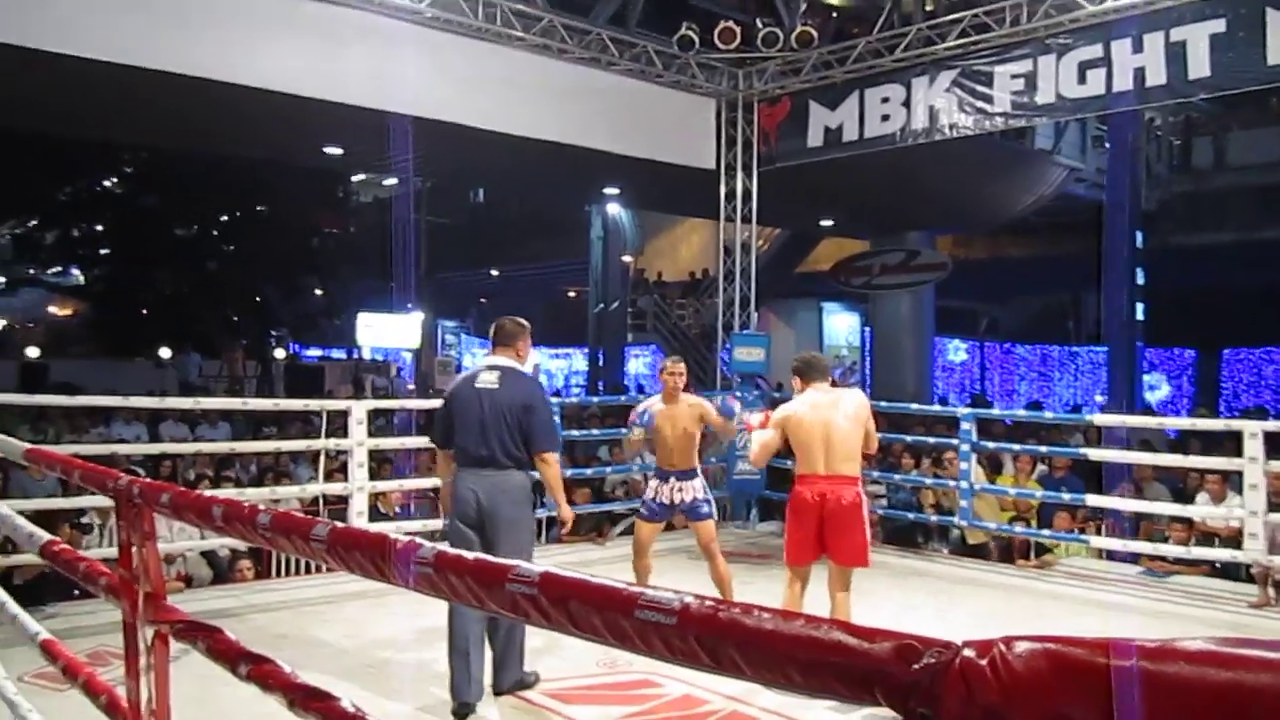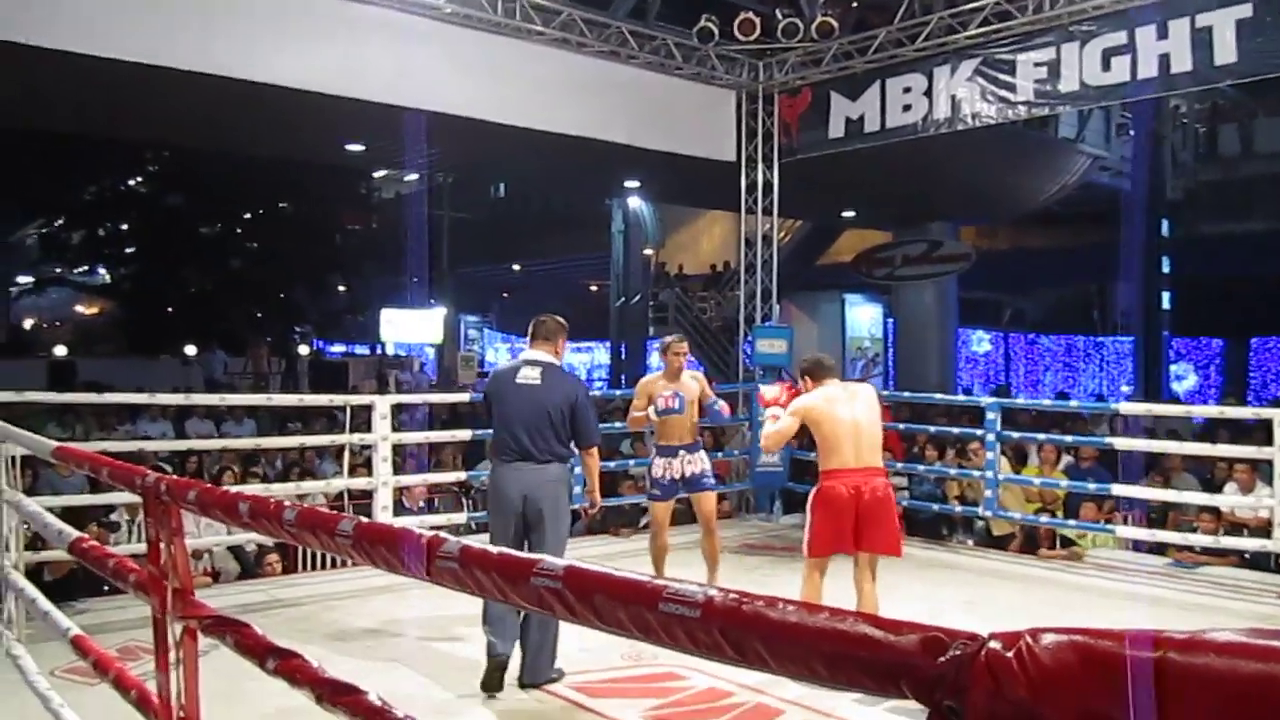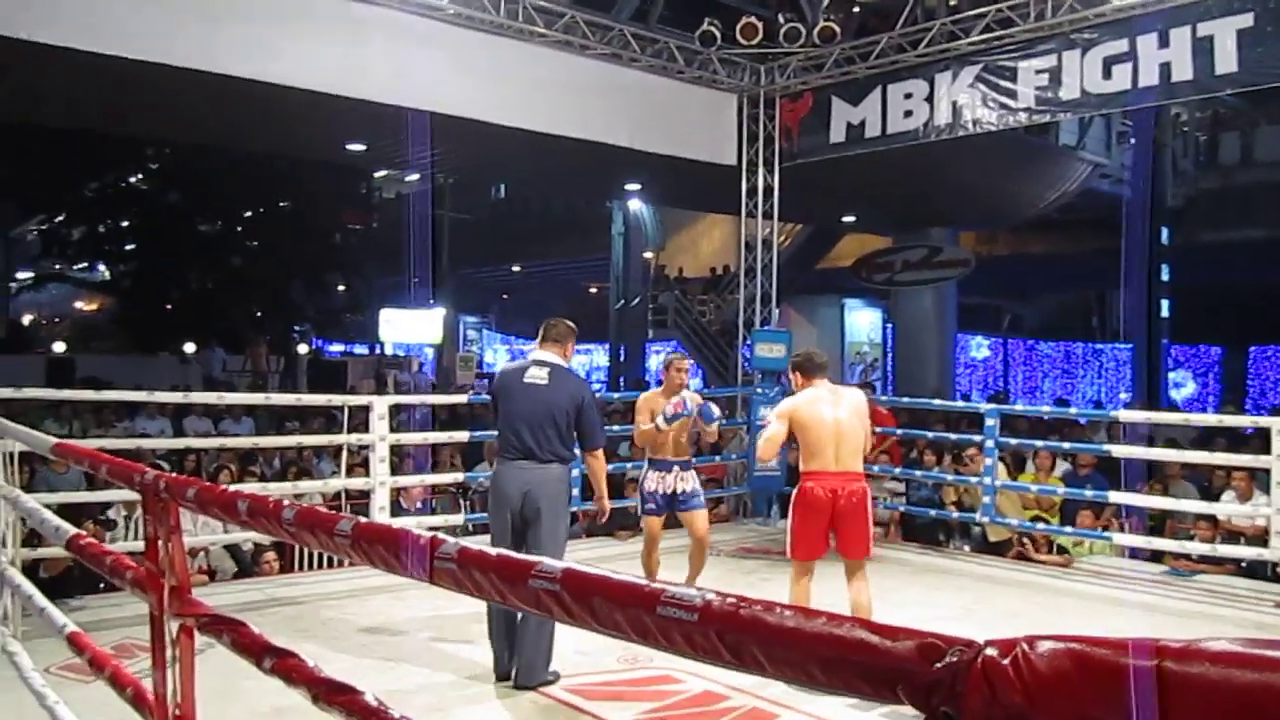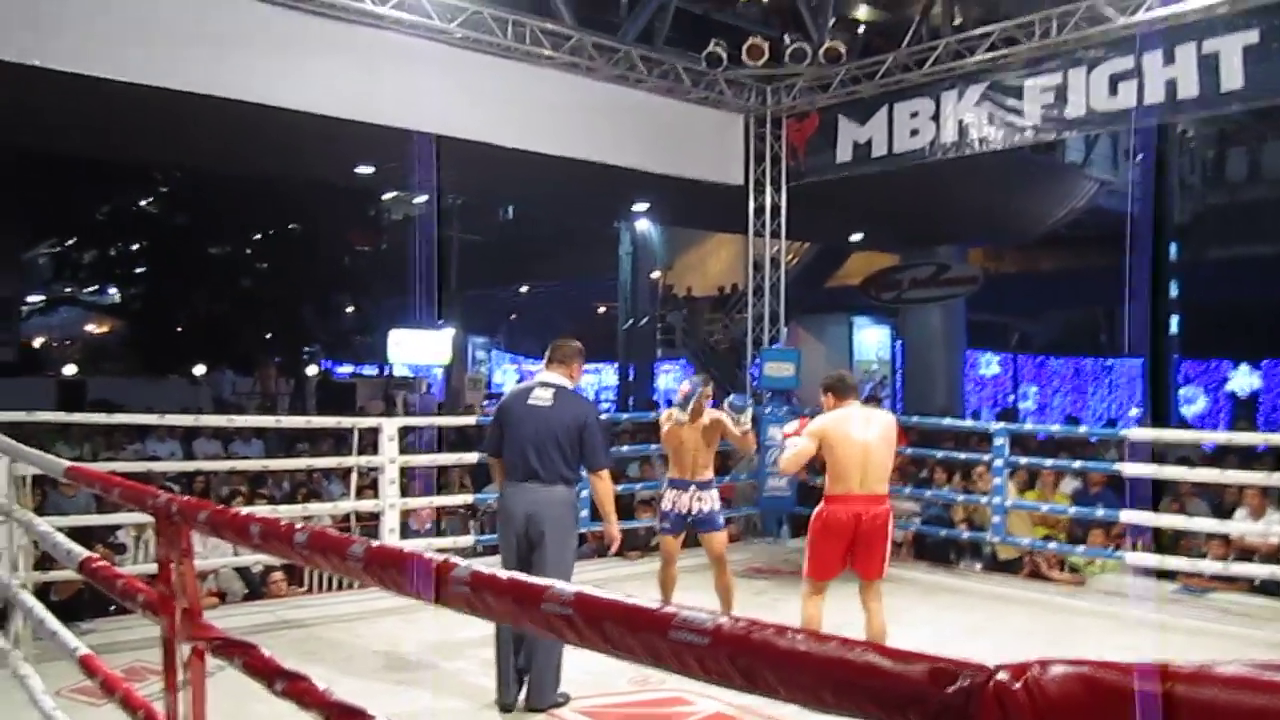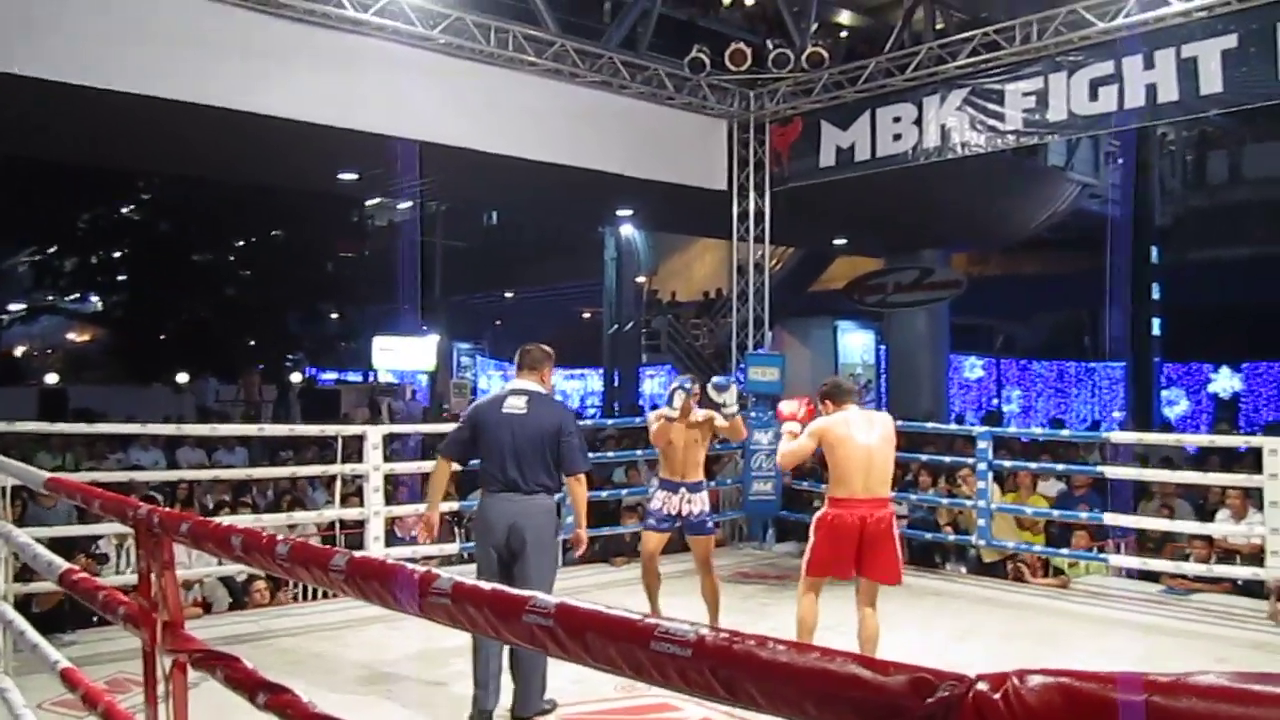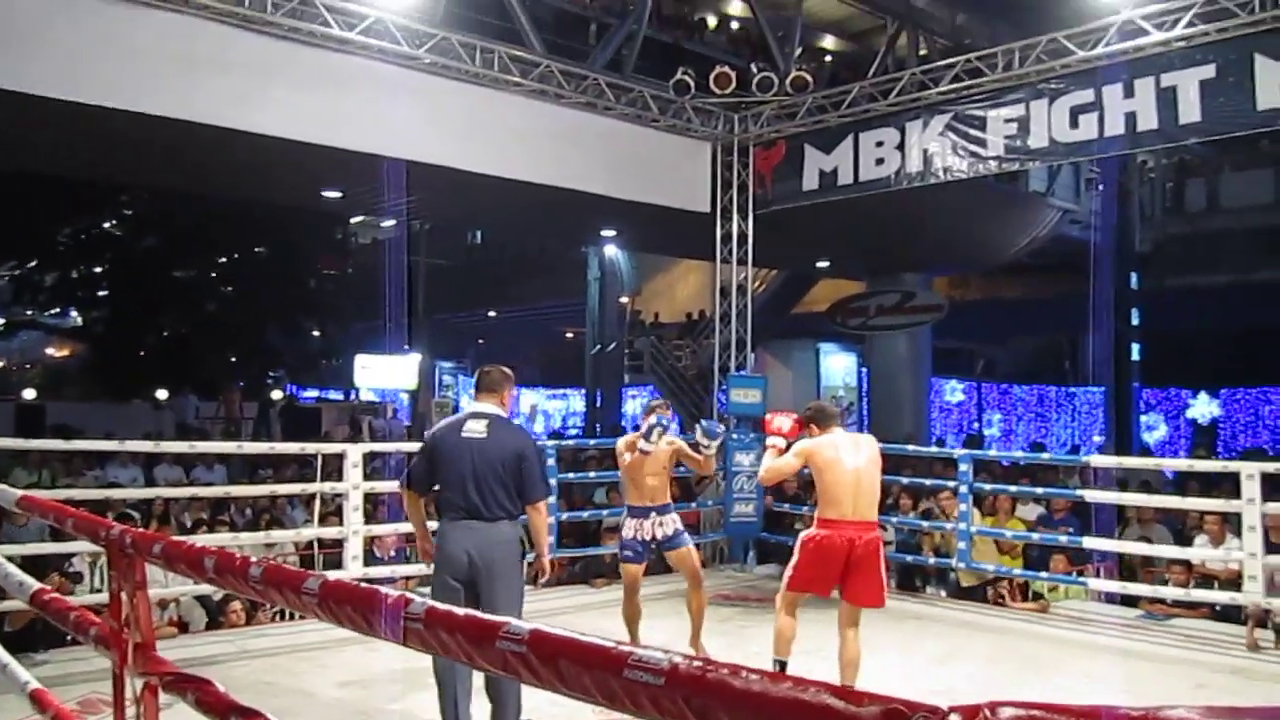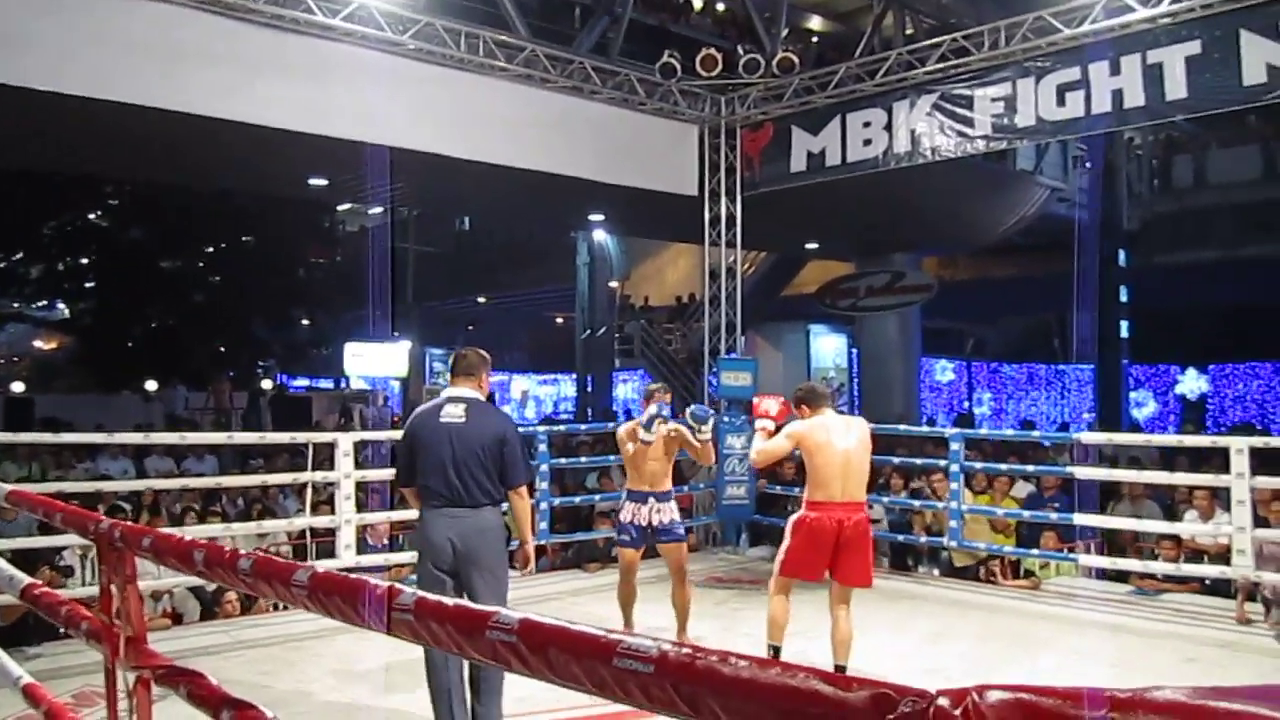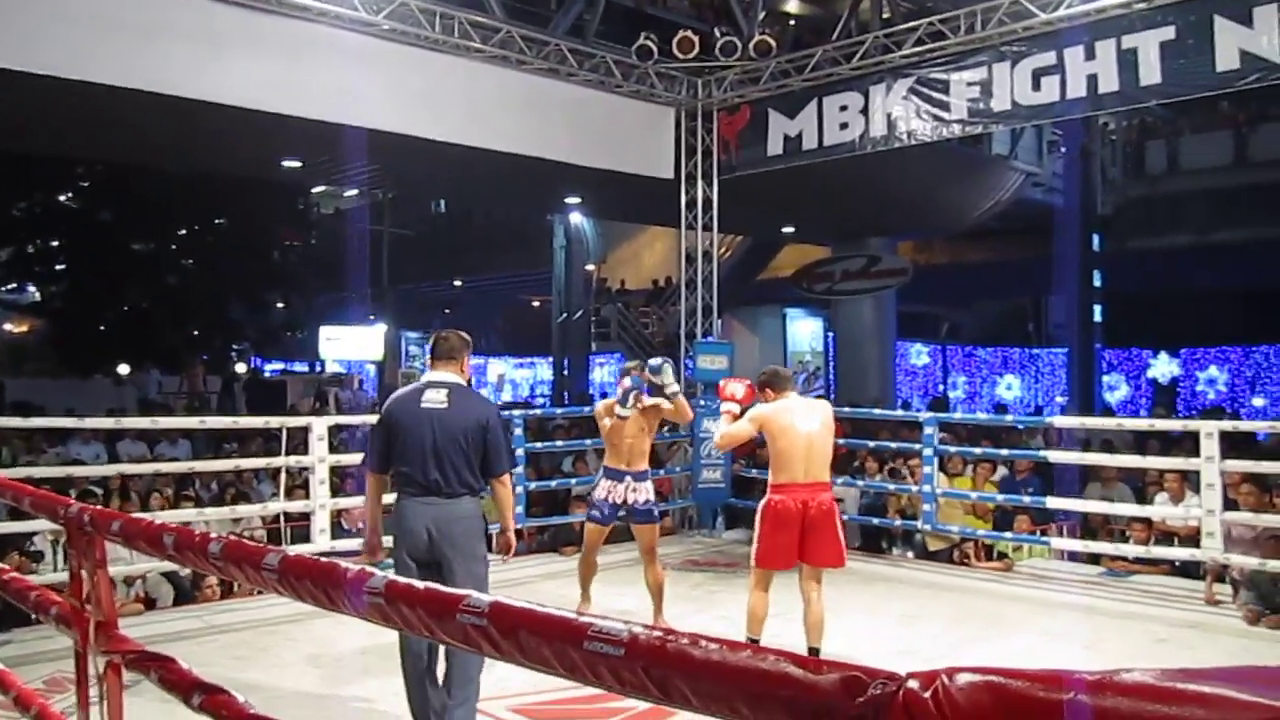
dt=0.3s
person 1, frame 1
left shoulder: (459, 387)
right shoulder: (529, 390)
left elbow: (443, 449)
right elbow: (545, 456)
left wrist: (447, 492)
right wrist: (562, 504)
left hip: (466, 487)
right hip: (509, 489)
right ankle: (508, 676)
person 1, frame 2
left shoulder: (497, 379)
right shoulder: (570, 385)
right elbow: (588, 448)
right wrist: (593, 488)
left hip: (505, 478)
right hip: (549, 481)
left ankle: (498, 648)
right ankle: (537, 668)
person 1, frame 3
left shoulder: (504, 377)
right shoulder: (577, 387)
right elbow: (592, 451)
right wrist: (601, 494)
left hip: (506, 476)
right hip: (550, 481)
left ankle: (502, 662)
right ankle: (531, 670)
person 1, frame 4
left shoulder: (510, 400)
right shoulder: (581, 408)
left elbow: (495, 461)
right elbow: (598, 473)
right wrist: (610, 521)
left hip: (513, 499)
right hip: (555, 503)
left ankle: (507, 690)
right ankle: (541, 693)
person 1, frame 5
left shoulder: (483, 408)
right shoulder: (558, 414)
left elbow: (445, 460)
right elbow: (575, 477)
left wrist: (433, 510)
right wrist: (580, 525)
left hip: (492, 509)
right hip: (537, 512)
person 1, frame 6
left shoulder: (440, 433)
right shoulder: (518, 438)
left elbow: (411, 492)
right elbow: (536, 506)
left wrist: (423, 536)
right wrist: (542, 552)
left hip: (452, 539)
right hip: (499, 540)
person 1, frame 7
left shoulder: (419, 419)
right shoulder: (498, 422)
left elbow: (407, 487)
right elbow: (517, 491)
right wrist: (526, 541)
left hip: (434, 527)
right hip: (483, 527)
person 1, frame 8
left shoulder: (396, 404)
right shoulder: (481, 408)
left elbow: (376, 475)
right elbow: (500, 479)
left wrist: (372, 529)
right wrist: (507, 528)
left hip: (410, 515)
right hip: (461, 517)
person 2, frame 1
left shoulder: (787, 411)
right shoulder: (858, 399)
left elbow: (757, 459)
right elbow: (871, 447)
left wrist: (757, 431)
left hip: (806, 495)
right hip: (847, 495)
left knee: (796, 582)
right knee: (840, 587)
person 2, frame 2
left shoulder: (805, 403)
right shoulder: (868, 391)
left elbow: (769, 444)
left wrist: (772, 412)
left hip: (834, 488)
right hip: (875, 485)
left knee: (814, 571)
right knee: (866, 577)
person 2, frame 3
left shoulder: (791, 405)
right shoulder: (858, 397)
left elbow: (764, 454)
left wrist: (773, 426)
left hip: (814, 489)
right hip: (854, 488)
left knee: (801, 575)
right knee: (856, 575)
person 2, frame 4
left shoulder: (823, 424)
right shoulder: (887, 419)
left elbow: (787, 466)
left wrist: (792, 441)
left hip: (836, 511)
right hip: (876, 510)
left knee: (814, 592)
right knee: (872, 597)
person 2, frame 5
left shoulder: (823, 425)
right shoulder: (885, 421)
left elbow: (784, 461)
left wrist: (789, 427)
left hip: (840, 513)
right hip: (879, 514)
left knee: (809, 590)
right knee: (867, 602)
person 2, frame 6
left shoulder: (812, 447)
right shoulder: (870, 443)
left elbow: (766, 476)
left wrist: (774, 443)
left hip: (828, 535)
right hip: (867, 537)
left knee: (786, 602)
right knee: (850, 625)
left ankle: (778, 677)
person 2, frame 7
left shoulder: (802, 429)
right shoulder: (862, 426)
left elbow: (757, 459)
left wrist: (763, 426)
left hip: (817, 517)
right hip: (855, 518)
left knee: (779, 587)
right knee: (841, 605)
left ankle: (773, 660)
right ankle: (840, 675)
person 2, frame 8
left shoulder: (765, 413)
right shoulder: (824, 408)
left elbow: (721, 442)
left wrist: (729, 408)
left hip: (783, 500)
right hip: (821, 499)
left knee: (760, 582)
right knee: (812, 587)
right ankle: (814, 658)
person 3, frame 1
left shoulder: (697, 405)
right shoulder: (647, 408)
left elbow: (725, 434)
right elbow: (631, 450)
left wrist: (729, 418)
right wrist: (635, 431)
left hip: (691, 482)
right hip: (660, 482)
left knee: (710, 549)
right knee: (639, 546)
person 3, frame 2
left shoulder: (697, 379)
right shoulder: (648, 384)
left elbow: (712, 406)
right elbow: (632, 422)
left wrist: (720, 411)
right wrist: (656, 412)
left hip: (695, 456)
right hip: (664, 459)
left knee: (709, 523)
right knee: (658, 527)
left ankle: (713, 580)
person 3, frame 3
left shoulder: (694, 398)
right shoulder: (648, 399)
left elbow: (711, 438)
right elbow: (639, 440)
left wrist: (711, 424)
right wrist: (664, 420)
left hip: (685, 473)
right hip: (656, 474)
left knee: (702, 538)
right knee: (651, 540)
left ankle: (689, 586)
person 3, frame 4
left shoulder: (718, 419)
right shoulder: (670, 415)
left elbow: (749, 449)
right elbow: (667, 444)
left wrist: (744, 422)
right wrist: (682, 412)
left hip: (706, 493)
right hip: (676, 491)
left knee: (720, 559)
right knee: (668, 558)
left ankle: (727, 616)
person 3, frame 5
left shoulder: (708, 417)
right shoulder: (658, 416)
left elbow: (739, 436)
right elbow: (657, 440)
left wrist: (730, 405)
right wrist: (672, 409)
left hip: (696, 494)
right hip: (665, 493)
left knee: (705, 565)
right knee: (648, 557)
left ankle: (714, 624)
right ankle: (654, 610)
person 3, frame 6
left shoulder: (674, 444)
right shoulder: (626, 443)
left elbow: (706, 470)
right elbow: (630, 471)
left wrist: (709, 447)
right wrist: (647, 442)
left hip: (666, 517)
right hip: (636, 520)
left knee: (696, 576)
right knee: (630, 590)
left ankle: (696, 640)
right ankle: (634, 642)
person 3, frame 7
left shoulder: (677, 431)
right shoulder: (627, 430)
left elbow: (707, 460)
right elbow: (633, 462)
left wrist: (704, 432)
right wrist: (648, 431)
left hip: (665, 505)
right hip: (634, 504)
left knee: (679, 573)
right knee: (627, 573)
left ankle: (681, 633)
right ankle: (628, 625)
person 3, frame 8
left shoulder: (655, 405)
right shoulder: (605, 407)
left elbow: (687, 417)
right elbow: (611, 438)
left wrist: (670, 385)
right wrist: (624, 406)
left hip: (640, 484)
right hip: (610, 481)
left knee: (650, 554)
right knee: (589, 549)
left ankle: (658, 616)
right ankle: (585, 598)
